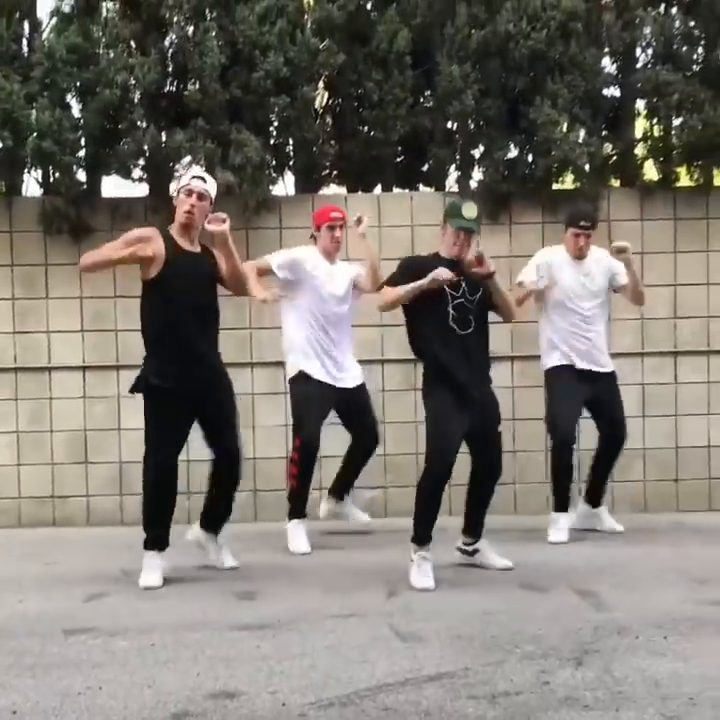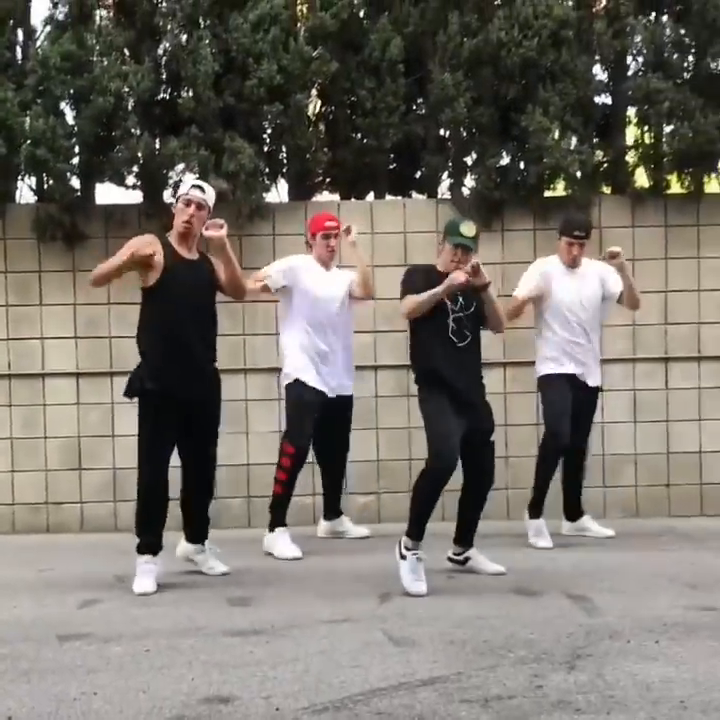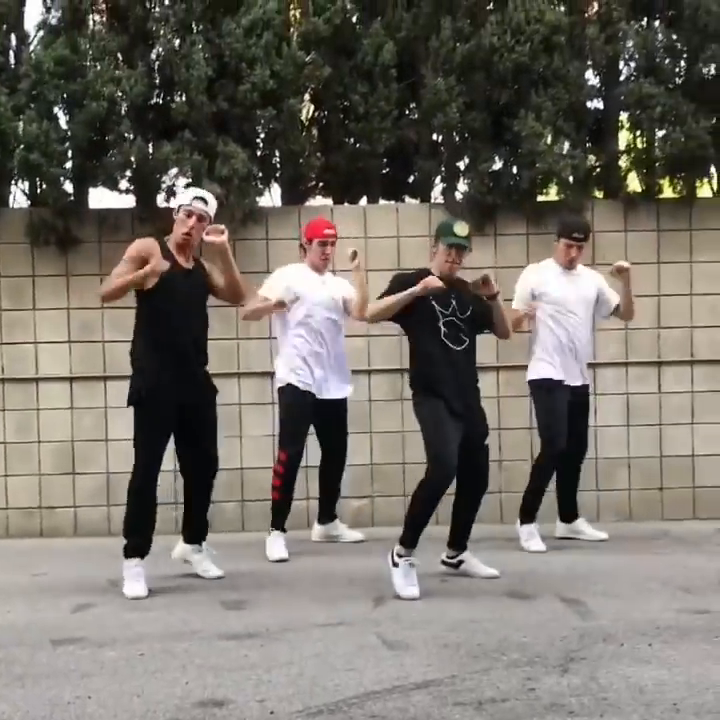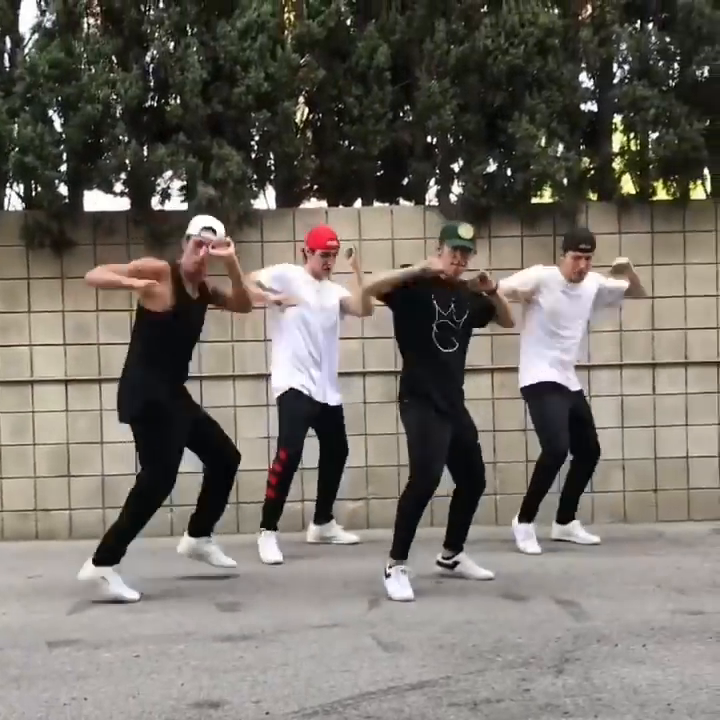
dt=0.1s
person 1, frame 1
left shoulder: (210, 251)
right shoulder: (148, 239)
left elbow: (240, 287)
right elbow: (87, 262)
left wrist: (224, 238)
right wrist: (133, 255)
left hip: (209, 369)
right hip: (164, 373)
left knee: (229, 457)
right knee: (161, 461)
left ankle: (209, 532)
right ankle: (155, 552)
person 1, frame 2
left shoulder: (206, 260)
right shoulder: (149, 245)
left elbow: (238, 291)
right elbow: (97, 279)
left wrist: (222, 244)
right wrist: (134, 260)
left hip: (201, 375)
right hip: (159, 377)
left knee: (201, 464)
right knee: (155, 464)
left ankle: (195, 544)
right ankle: (148, 556)
person 1, frame 3
left shoulder: (202, 267)
right shoulder: (147, 249)
left elbow: (237, 296)
right elbow: (107, 293)
left wrist: (223, 250)
right wrist: (145, 273)
left hip: (195, 380)
right hip: (155, 380)
left knee: (203, 464)
right knee: (148, 465)
left ankle: (192, 544)
right ankle: (135, 560)
person 1, frame 4
left shoulder: (207, 287)
right shoulder: (160, 272)
left elbow: (245, 305)
right elbow: (95, 276)
left wrist: (232, 263)
right wrist: (135, 283)
left hip: (172, 395)
right hip: (145, 394)
left knee: (226, 459)
right knee: (158, 478)
left ankle: (198, 538)
right ankle: (101, 565)
person 2, frame 1
left shoulder: (475, 271)
right shoulder: (416, 266)
left elbow: (509, 314)
right elbow: (384, 301)
left wrist: (489, 277)
right wrist: (429, 281)
left hip: (478, 384)
right hip: (442, 385)
left knee: (489, 466)
right knee: (440, 463)
left ankle: (471, 542)
right ankle: (421, 551)
person 2, frame 2
left shoulder: (472, 289)
right shoulder: (420, 275)
left elbow: (497, 324)
right elbow: (406, 311)
left wrist: (483, 288)
right wrist: (447, 284)
left hip: (473, 393)
right hip: (438, 391)
left knee: (482, 474)
right knee: (442, 461)
left ankle: (462, 550)
right ankle: (410, 545)
person 2, frame 3
left shoulder: (469, 294)
right shoulder: (410, 282)
left elbow: (504, 332)
right elbow: (372, 313)
left wrist: (491, 295)
right wrist: (419, 289)
left hip: (467, 397)
right hip: (432, 396)
left knee: (476, 479)
right knee: (442, 470)
left ankle: (455, 553)
right ankle: (403, 552)
person 2, frame 4
left shoulder: (467, 294)
right shoulder: (417, 279)
left elbow: (508, 321)
right elbow: (372, 287)
left wrist: (489, 291)
right wrist: (420, 270)
left hip: (452, 401)
right hip: (419, 400)
left knee: (472, 481)
right knee: (426, 477)
left ankle: (451, 555)
right ankle: (396, 566)
person 3, frame 1
left shoulder: (349, 268)
right shoulder: (298, 258)
left elbow: (374, 285)
right elbow: (250, 268)
left wrist: (365, 239)
right wrist: (257, 290)
left hip: (345, 370)
right hip: (309, 369)
left knee: (368, 434)
right knee: (306, 440)
left ankle: (337, 497)
right ankle: (296, 520)
person 3, frame 2
left shoulder: (345, 277)
right shoulder: (293, 266)
left elbow: (367, 291)
right elbow: (252, 283)
left wrist: (357, 250)
right wrist: (263, 285)
left hip: (340, 379)
right hip: (304, 376)
left knee: (335, 451)
right knee: (296, 447)
left ankle: (332, 518)
right ankle: (276, 530)
person 3, frame 3
left shoulder: (339, 285)
right shoulder: (287, 276)
left elbow: (362, 312)
right elbow: (248, 313)
left wrist: (358, 272)
right wrist: (270, 304)
left hip: (335, 384)
right hip: (296, 380)
left knee: (336, 453)
right knee: (291, 452)
left ankle: (326, 522)
right ankle: (276, 531)
person 3, frame 4
left shoulder: (335, 289)
right shoulder: (286, 276)
left elbow: (363, 308)
right elbow: (249, 283)
left wrist: (357, 268)
right wrist: (273, 297)
left hip: (326, 386)
right hip: (295, 382)
left knee: (335, 453)
right knee: (290, 453)
left ankle: (321, 523)
right ankle: (266, 531)
person 4, frame 1
left shoulder: (605, 260)
right shoulder: (545, 260)
left elbow: (637, 300)
right elbow: (516, 300)
left wrist: (628, 263)
right wrist: (532, 290)
left hip: (600, 365)
right hip: (562, 365)
left knee: (615, 436)
right knee: (563, 435)
left ankle: (591, 507)
right ankle: (561, 513)
person 4, frame 2
left shoulder: (598, 271)
right shoulder: (542, 270)
left elbow: (633, 304)
right elbow: (510, 313)
left wrist: (621, 268)
right wrist: (529, 297)
left hip: (589, 374)
right hip: (556, 372)
left knee: (576, 447)
right knee: (557, 439)
left ankle: (574, 518)
right ankle: (535, 517)
person 4, frame 3
left shoulder: (593, 279)
right shoulder: (536, 273)
left elbow: (625, 314)
right elbow: (512, 322)
left wrist: (626, 281)
right wrist: (522, 314)
left hip: (578, 378)
right hip: (548, 376)
left knee: (576, 452)
right knee: (555, 446)
left ankle: (569, 520)
right ankle: (526, 523)
person 4, frame 4
left shoulder: (594, 285)
right shoulder: (540, 278)
left elbow: (636, 291)
right elbow: (499, 290)
left wrist: (628, 271)
right wrist: (519, 293)
left hip: (569, 383)
right hip: (539, 382)
left knee: (589, 451)
right knee: (557, 450)
left ankle: (566, 522)
right ankle: (524, 521)
